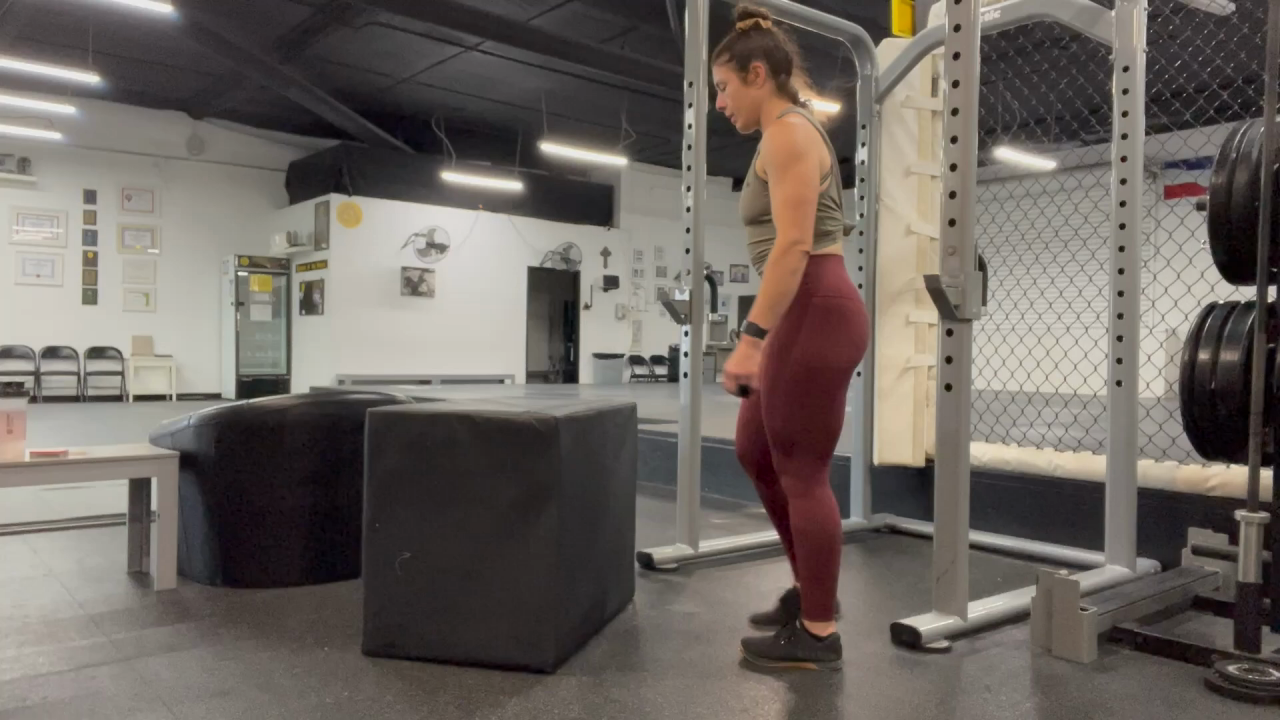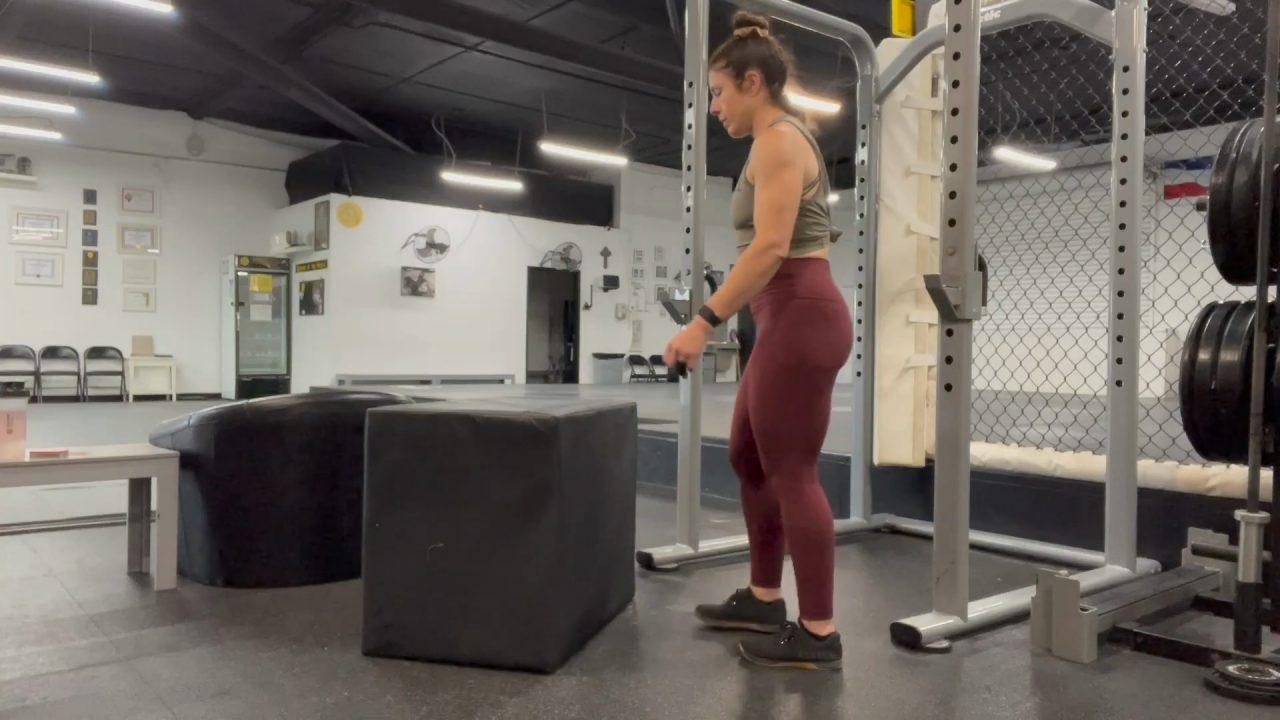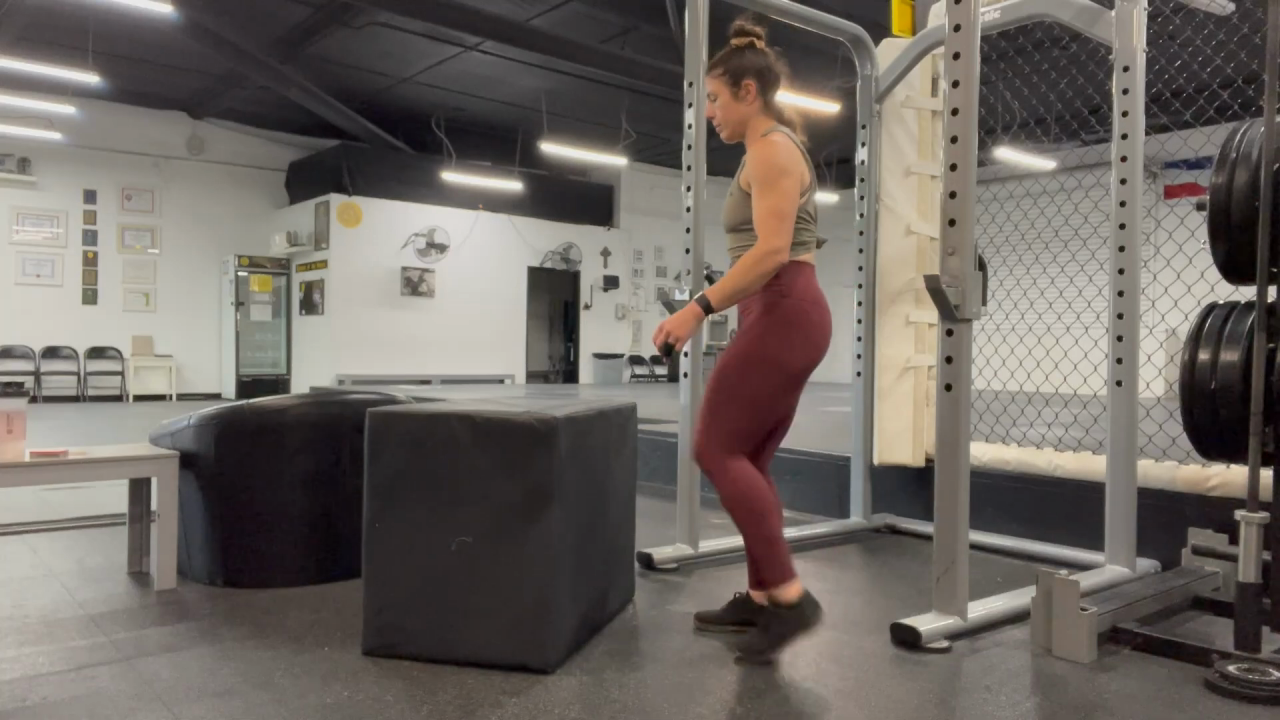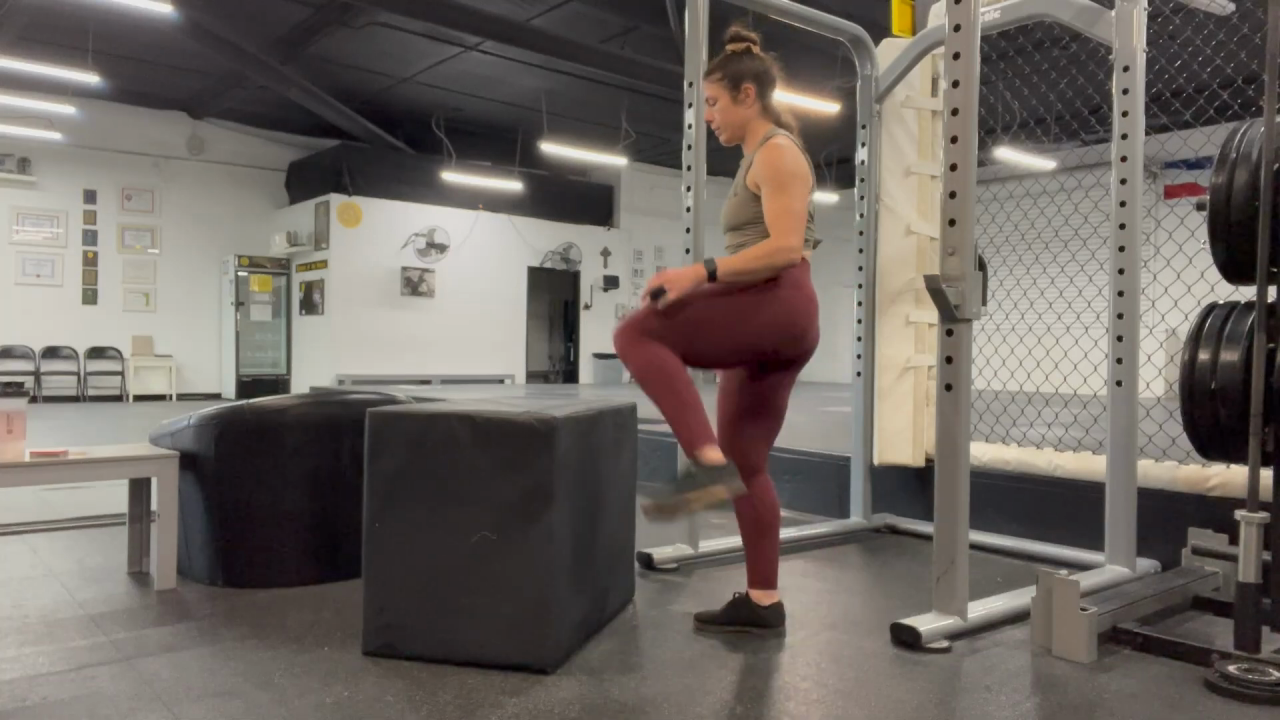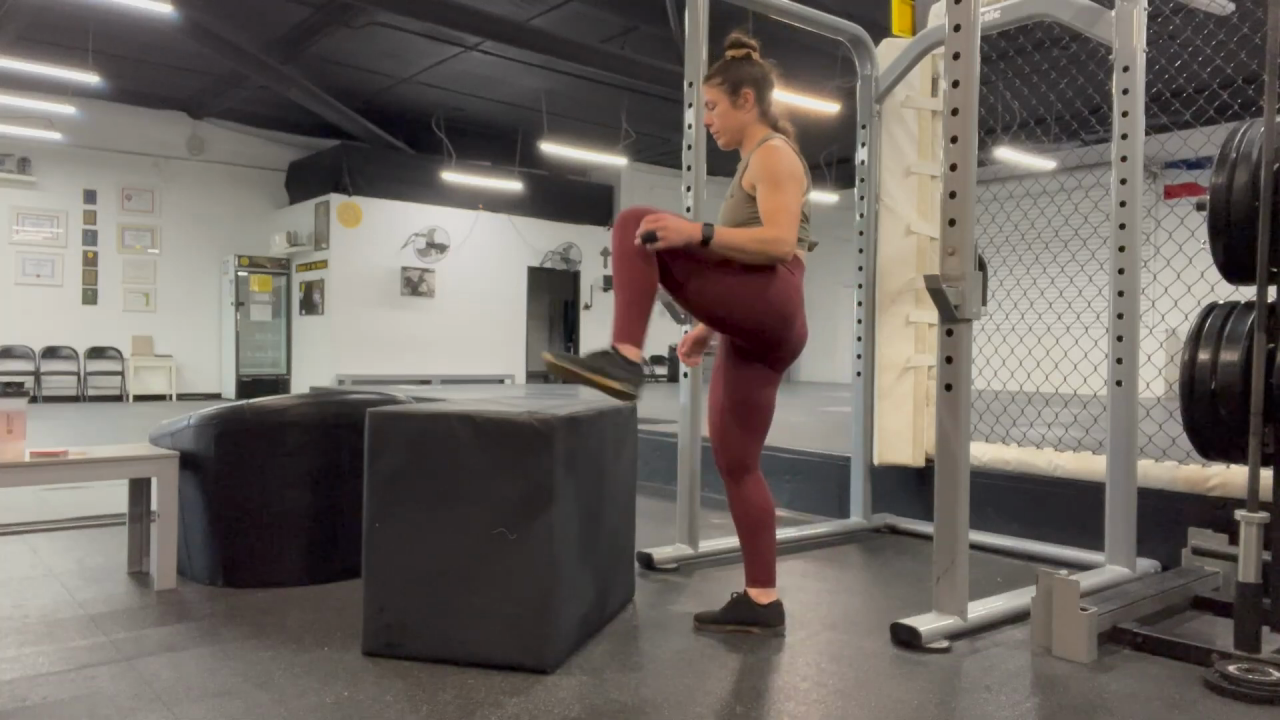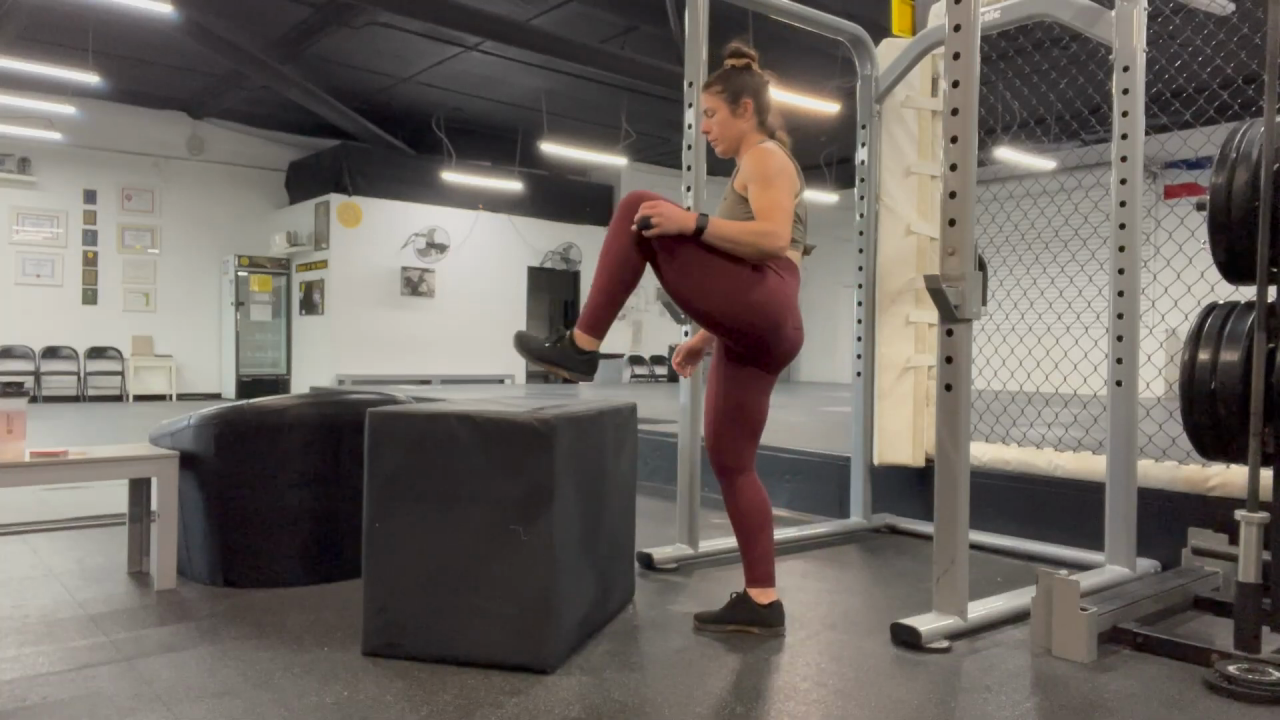
dt=0.2s
person 1, frame 1
left shoulder: (788, 135)
right shoulder: (793, 135)
left elbow: (794, 246)
left wrist: (752, 336)
left hip: (816, 318)
right hip: (806, 318)
left knee: (800, 476)
right knee: (756, 455)
left ankle: (818, 633)
right ankle: (806, 590)
person 1, frame 2
left shoulder: (778, 141)
right shoulder: (785, 143)
left elbow: (770, 247)
left wrist: (704, 321)
left hip: (800, 317)
right hip: (796, 317)
left knee: (791, 474)
right knee: (749, 458)
left ankle: (818, 634)
right ankle: (764, 598)
person 1, frame 3
left shoulder: (771, 150)
right shoulder: (770, 152)
left elbow: (771, 252)
left wrist: (698, 310)
left hip: (784, 317)
right hip: (781, 321)
left knee: (721, 456)
right knee: (739, 459)
left ankle: (792, 598)
right ankle: (762, 601)
person 1, frame 4
left shoulder: (777, 152)
right shoulder: (761, 159)
left elbow: (786, 249)
left wrist: (702, 276)
right wrist: (724, 321)
left hip: (779, 311)
right hip: (775, 327)
left knee: (636, 338)
right knee: (745, 463)
left ankle: (708, 465)
right ankle: (762, 601)
person 1, frame 5
left shoulder: (774, 154)
right shoulder: (757, 162)
left elbow: (780, 244)
left wrist: (697, 234)
right wrist: (708, 326)
left hip: (769, 310)
right hip: (761, 329)
left knee: (636, 223)
right knee: (736, 463)
left ankle: (624, 360)
right ankle: (761, 602)
person 1, frame 6
left shoulder: (766, 156)
right shoulder: (757, 167)
left elbow: (774, 240)
left wrist: (691, 223)
right wrist: (706, 334)
left hip: (762, 310)
right hip: (759, 332)
left knee: (636, 212)
right knee: (731, 464)
left ankle: (580, 348)
right ankle: (761, 602)
